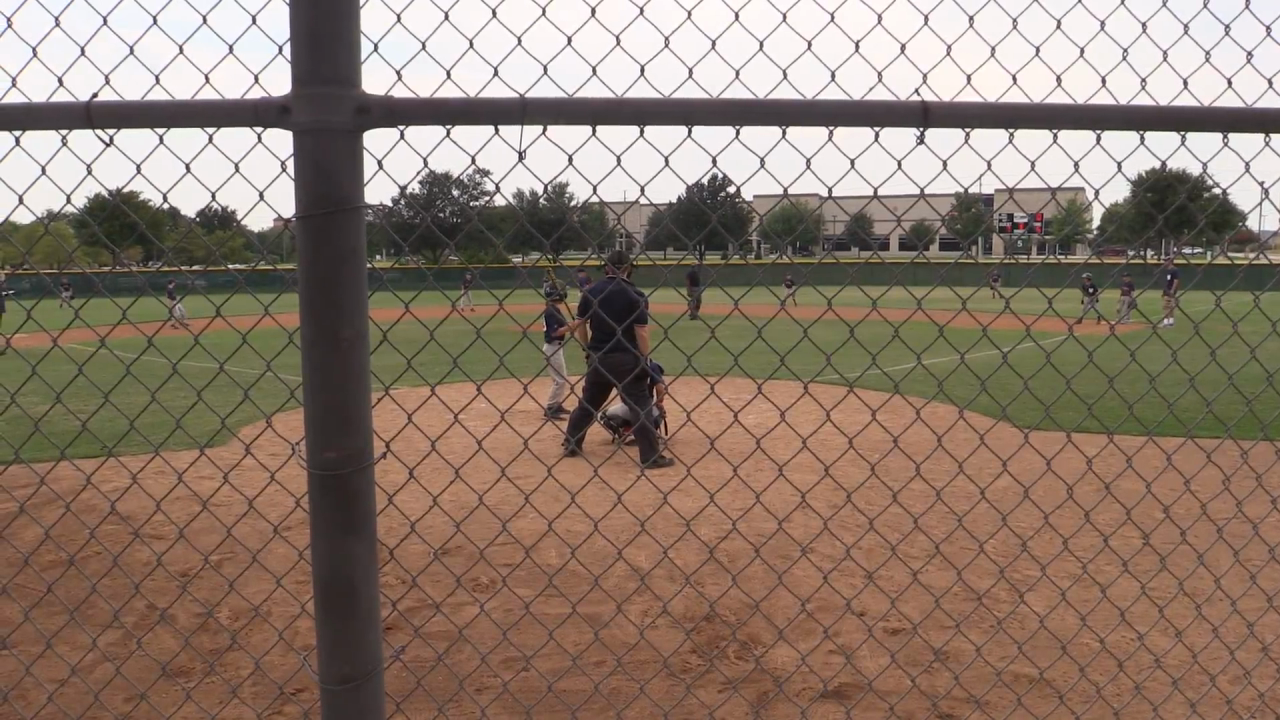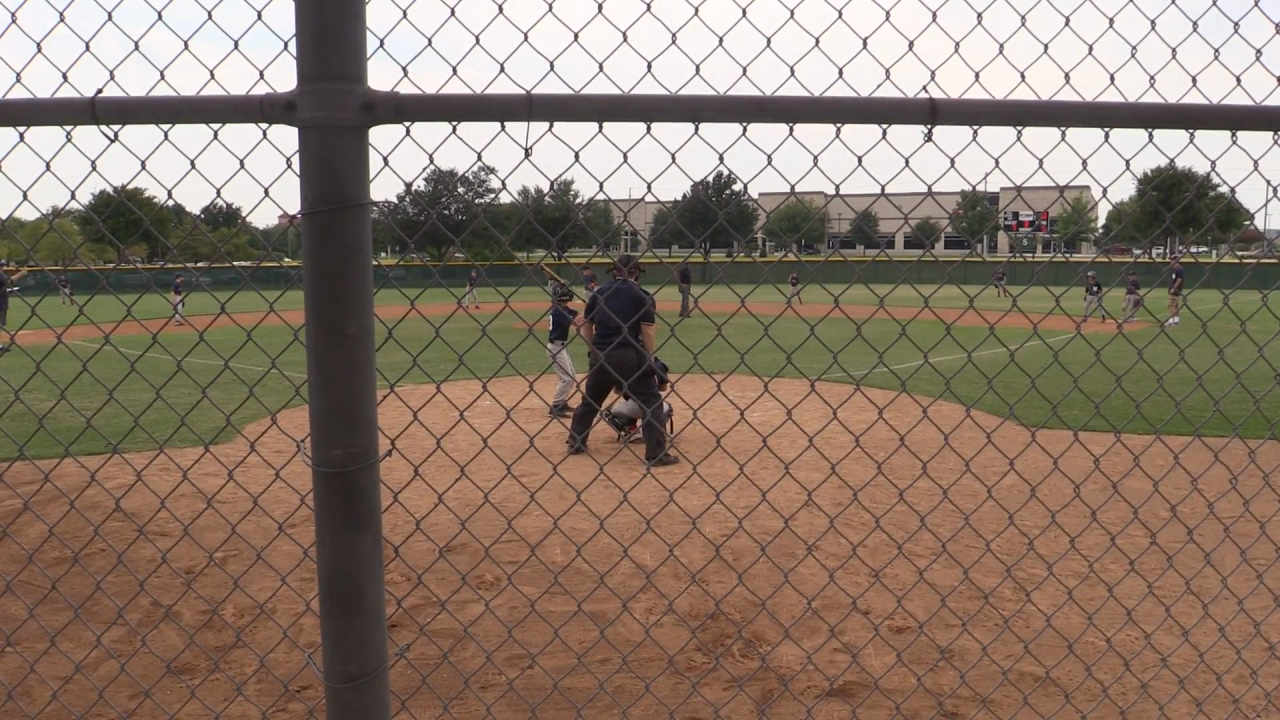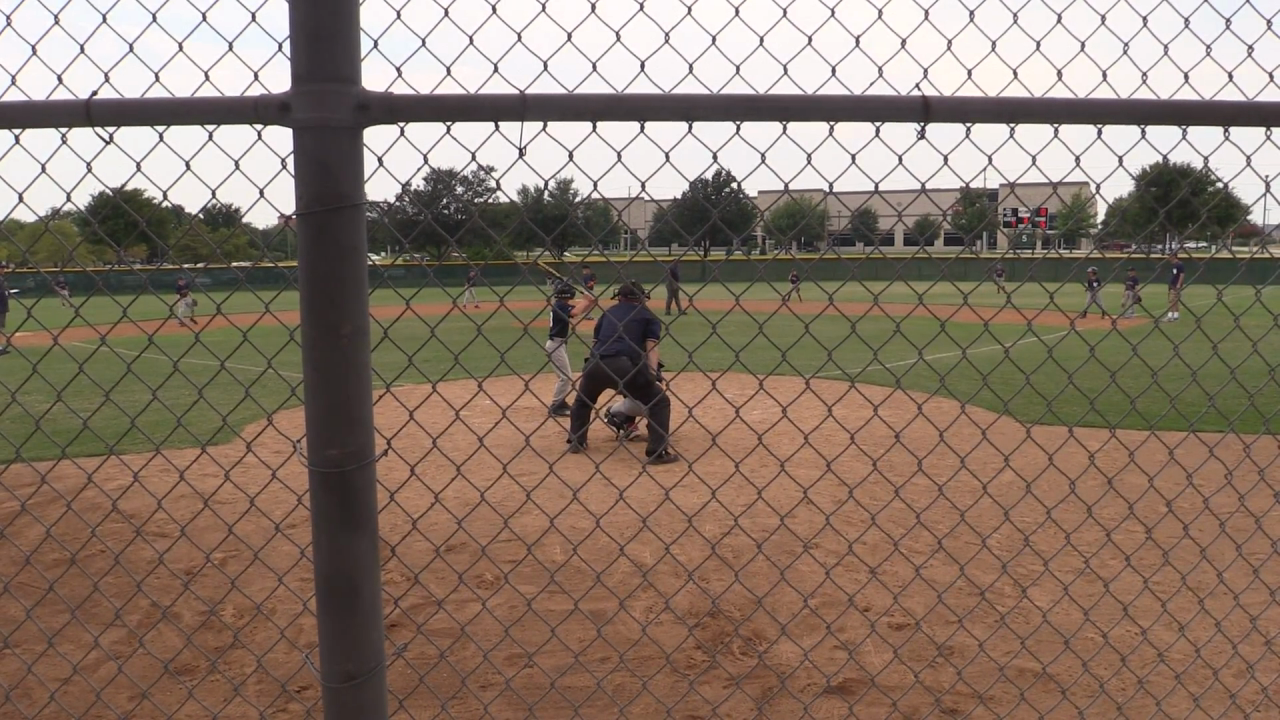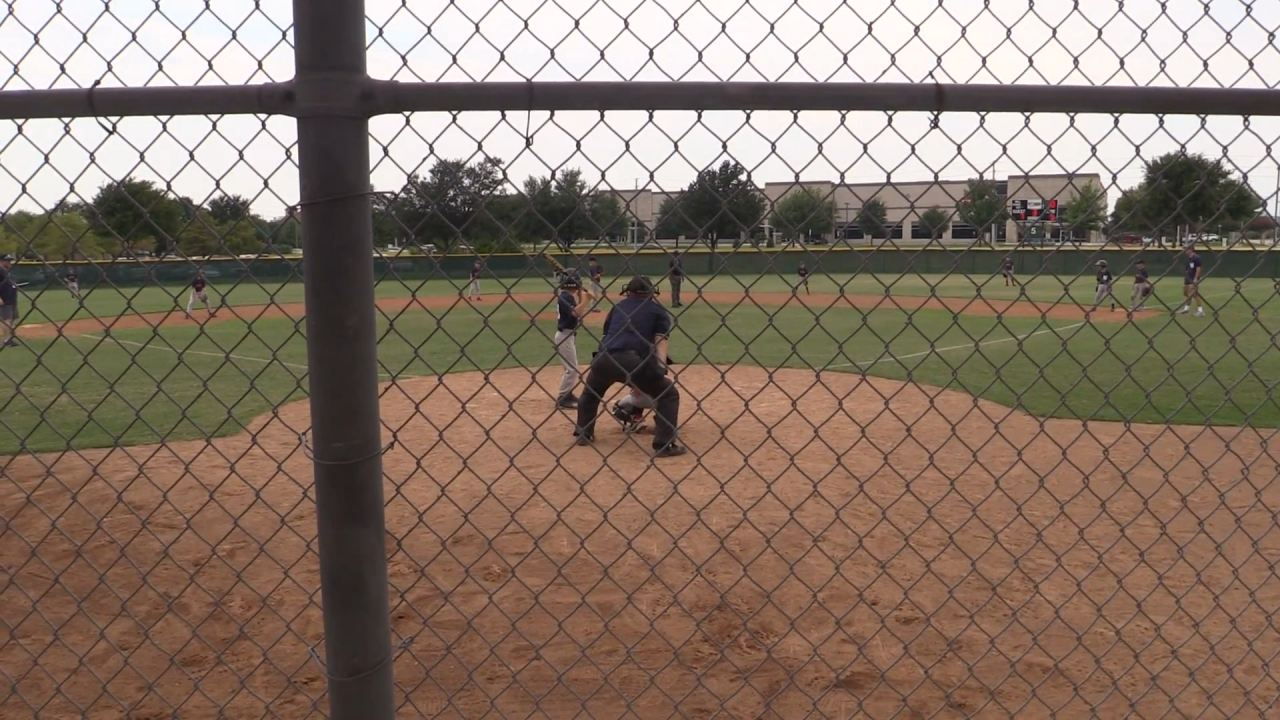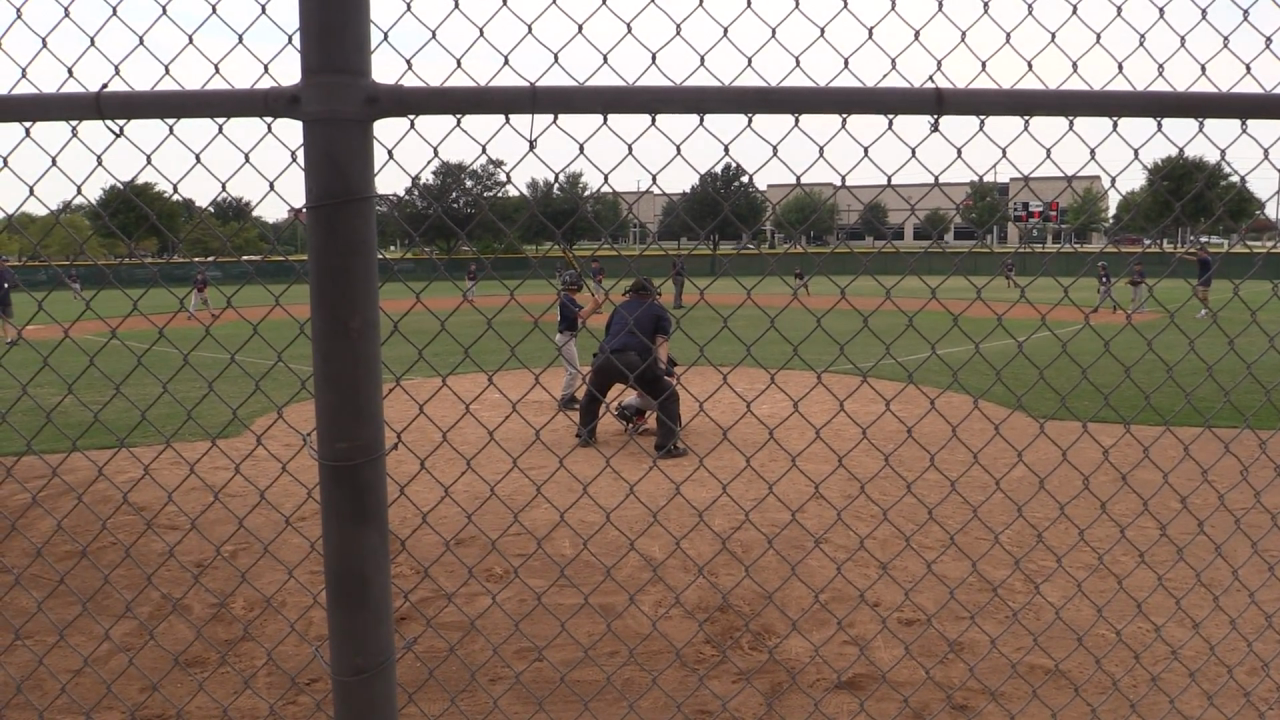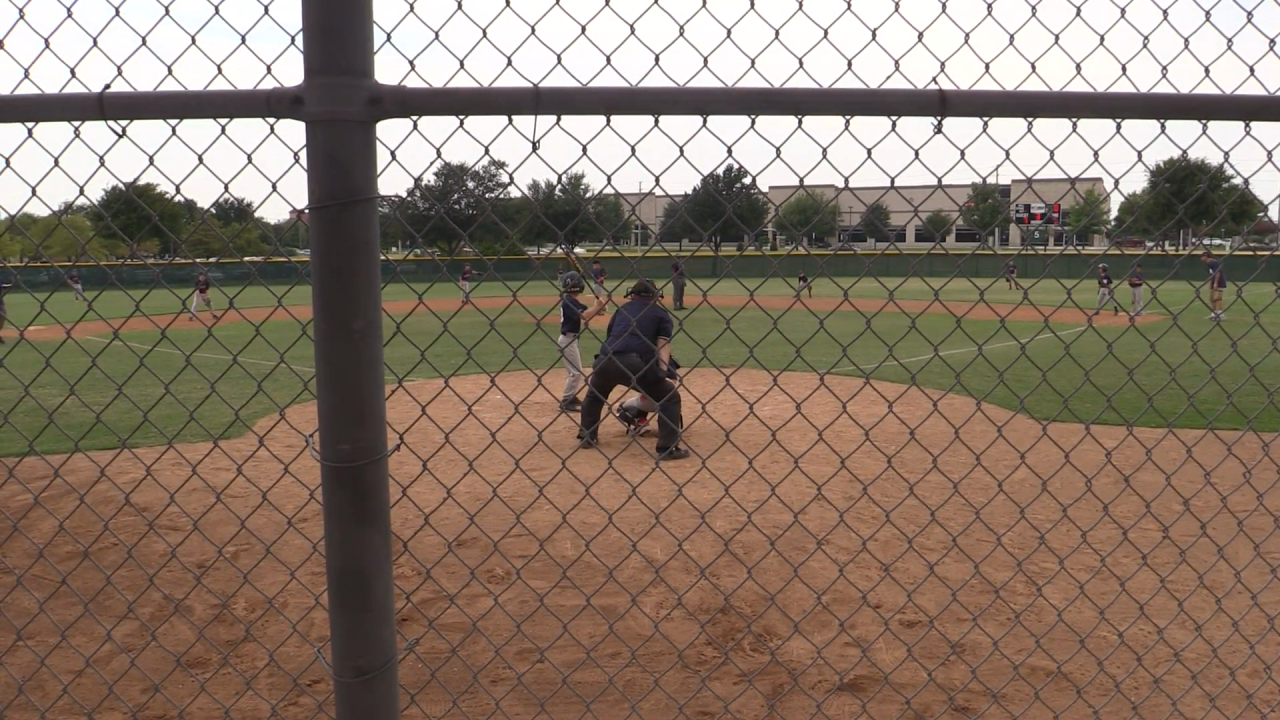
dt=0.7s
person 1, frame 1
left shoulder: (592, 291)
right shoulder: (635, 295)
left elbow: (579, 324)
right elbow: (641, 333)
left wrist: (588, 349)
right wrist: (644, 362)
left hip: (598, 358)
right hip: (626, 358)
left knee: (588, 403)
right knee: (640, 407)
left ankle: (571, 445)
right ankle: (651, 456)
person 1, frame 2
left shoulder: (600, 293)
right shoulder: (642, 296)
left elbow: (586, 325)
right elbow: (648, 331)
right wrist: (650, 361)
left hip: (601, 355)
right hip: (629, 356)
left knee: (590, 400)
right knee: (650, 403)
left ankle: (575, 443)
right ankle: (657, 454)
person 1, frame 3
left shoulder: (609, 312)
right shoulder: (649, 316)
right elbow: (652, 346)
right wrist: (653, 377)
left hip: (597, 365)
right hip: (625, 366)
left knee: (583, 400)
right knee: (659, 401)
left ankle: (576, 441)
right ankle: (658, 452)
person 1, frame 4
left shoulder: (618, 306)
right shoulder: (658, 311)
right elbow: (661, 340)
right wrist: (661, 370)
left hip: (605, 359)
right hip: (633, 360)
left knee: (590, 393)
right knee: (668, 394)
left ankle: (583, 434)
right ankle: (665, 444)
person 1, frame 5
left shoulder: (621, 307)
right shoulder: (659, 312)
right elbow: (661, 342)
right wrist: (662, 372)
left hip: (605, 360)
right hip: (634, 361)
left knee: (592, 394)
right knee: (668, 396)
left ankle: (585, 436)
right ankle: (667, 447)
person 1, frame 6
left shoulder: (623, 308)
right shoulder: (661, 314)
right elbow: (663, 345)
right wrist: (662, 374)
left hip: (606, 361)
right hip: (636, 363)
left knee: (594, 396)
right knee: (670, 397)
left ankle: (586, 437)
right ankle: (668, 448)
